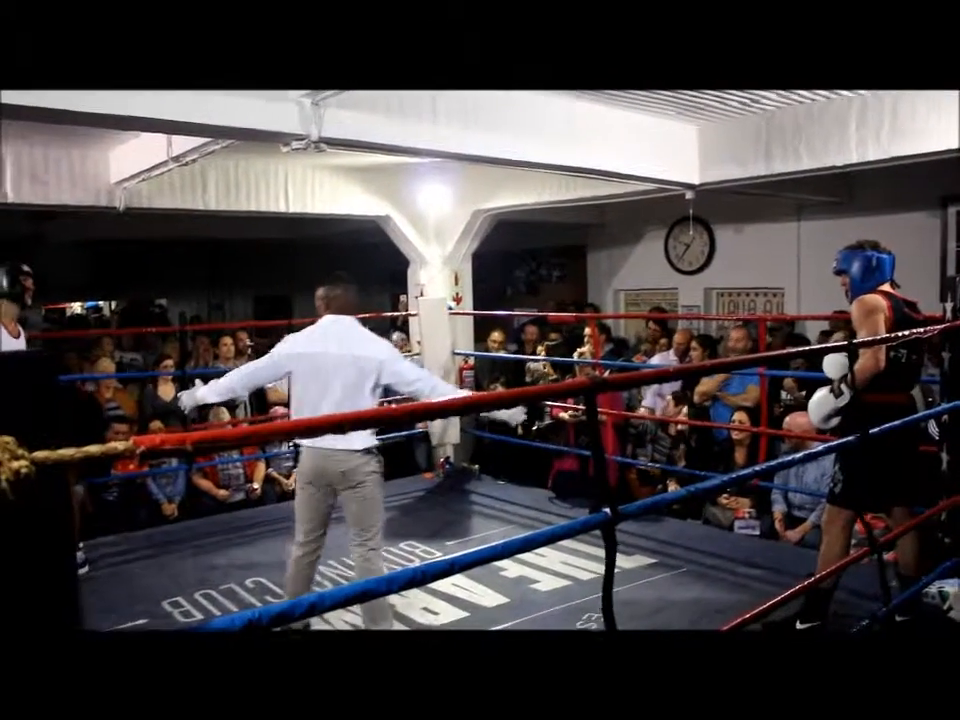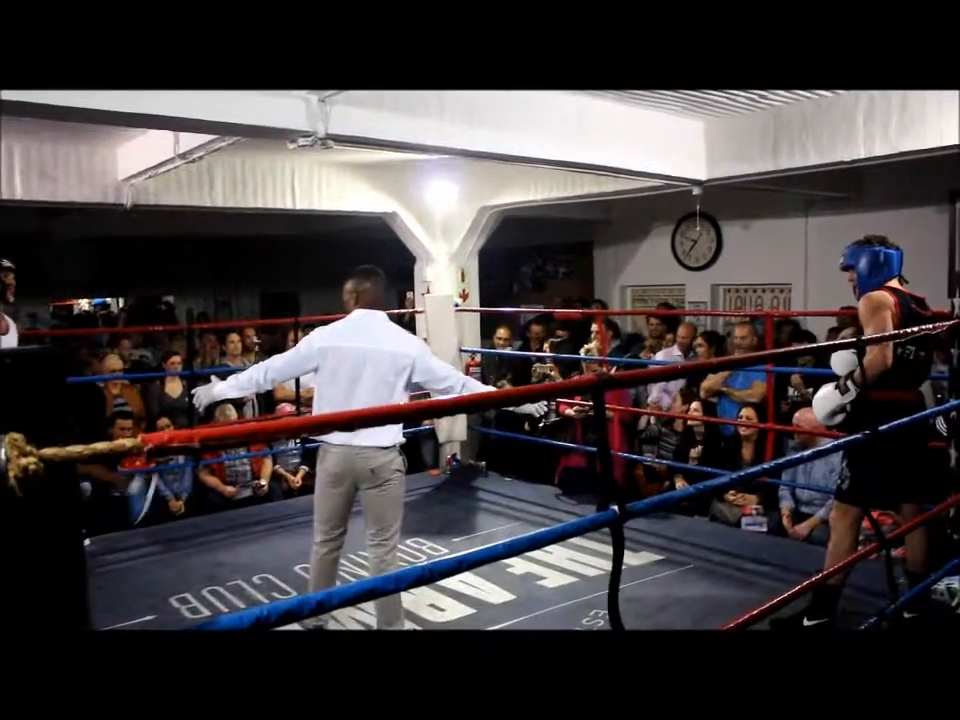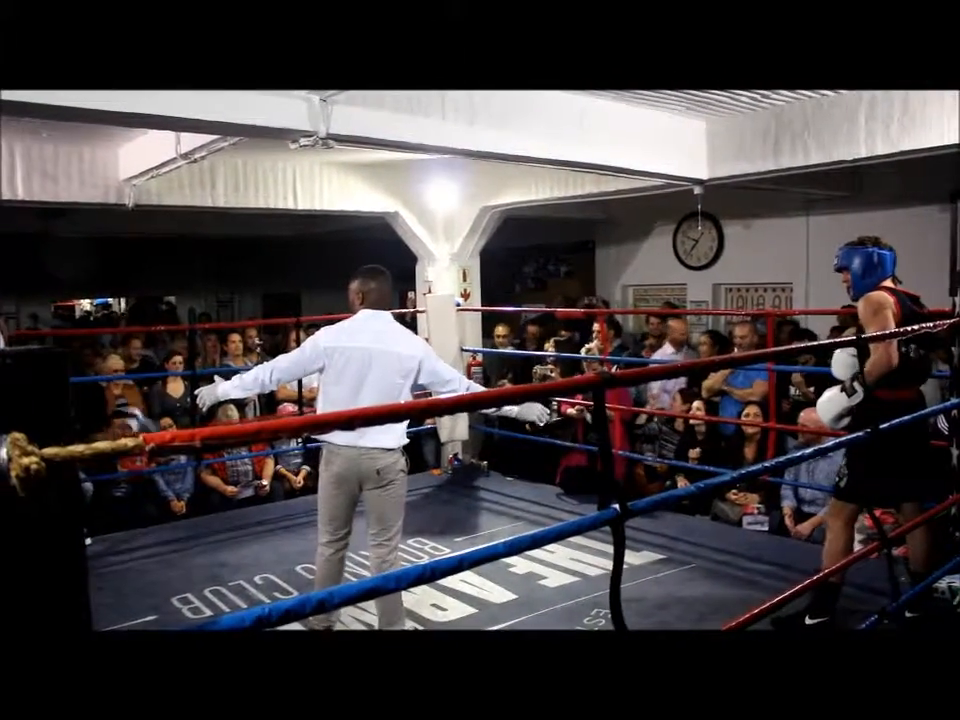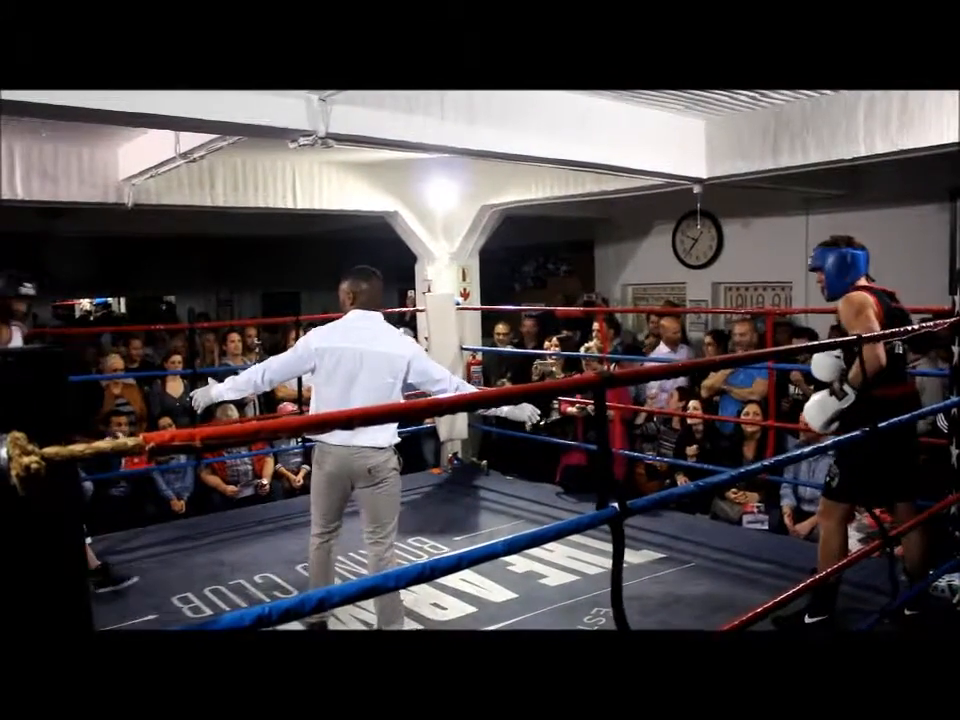
dt=0.3s
person 1, frame 1
left shoulder: (869, 303)
right shoulder: (910, 308)
left elbow: (873, 362)
right elbow: (911, 370)
left wrist: (838, 393)
left hip: (871, 420)
right hip: (902, 416)
left knee: (837, 518)
right knee: (901, 513)
left ankle: (813, 613)
right ankle: (907, 605)
person 1, frame 2
left shoulder: (876, 299)
right shoulder: (921, 306)
left elbow: (880, 358)
right elbow: (921, 366)
left wrist: (844, 389)
left hip: (879, 416)
right hip: (911, 414)
left knee: (845, 515)
right knee: (911, 511)
left ankle: (821, 611)
right ankle: (916, 601)
person 1, frame 3
left shoulder: (874, 300)
right shoulder: (914, 304)
left elbow: (886, 358)
right elbow: (921, 367)
left wrist: (851, 391)
left hip: (881, 418)
right hip: (910, 414)
left knee: (840, 513)
right knee: (913, 511)
left ankle: (820, 609)
right ankle: (918, 600)
person 1, frame 4
left shoulder: (854, 300)
right shoulder: (891, 301)
left elbow: (874, 359)
left wrist: (839, 395)
right wrist: (843, 370)
left hip: (871, 417)
right hip: (898, 412)
left knee: (833, 512)
right knee: (905, 509)
left ankle: (820, 607)
right ankle: (916, 598)
person 2, frame 1
left shoulder: (298, 343)
right shoulder: (375, 347)
left elbow: (249, 375)
right elbow: (425, 385)
left wrist: (200, 393)
right wrist: (490, 406)
left hip: (312, 456)
right hip: (357, 460)
left knee: (306, 542)
right knee: (367, 550)
right ankle: (378, 626)
person 2, frame 2
left shoulder: (325, 337)
right shoulder: (405, 343)
left elbow: (272, 370)
right elbow: (454, 382)
left wrist: (218, 389)
right wrist: (515, 401)
left hip: (335, 453)
right hip: (381, 457)
left knee: (326, 541)
right knee: (383, 549)
left ankle: (314, 619)
right ankle: (390, 625)
person 2, frame 3
left shoulder: (331, 337)
right shoulder: (410, 344)
left elbow: (276, 371)
right elbow: (458, 386)
left wrist: (223, 389)
right wrist: (517, 408)
left hip: (338, 454)
right hip: (385, 458)
left knee: (331, 543)
right knee: (384, 549)
left ankle: (322, 622)
right ankle: (391, 626)
person 2, frame 4
left shoulder: (321, 337)
right shoulder: (401, 344)
left elbow: (270, 372)
right elbow: (448, 385)
left wrist: (218, 391)
right wrist: (507, 407)
left hip: (329, 452)
right hip: (377, 456)
left knee: (322, 535)
right knee: (380, 546)
left ankle: (317, 616)
right ankle: (390, 624)
